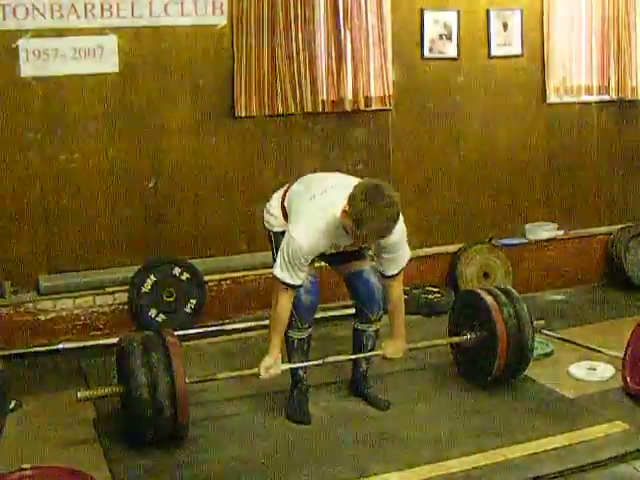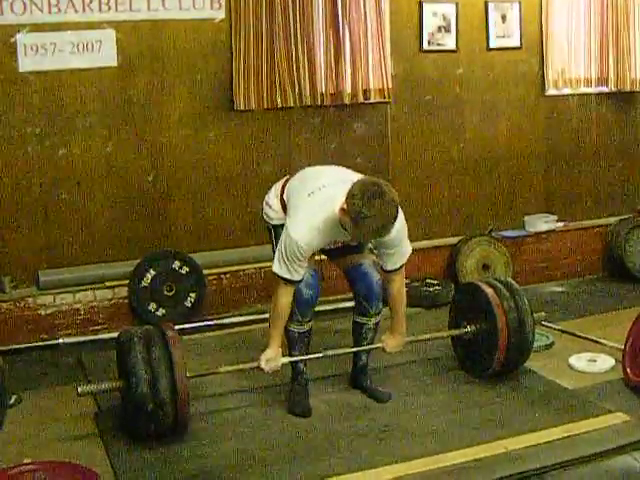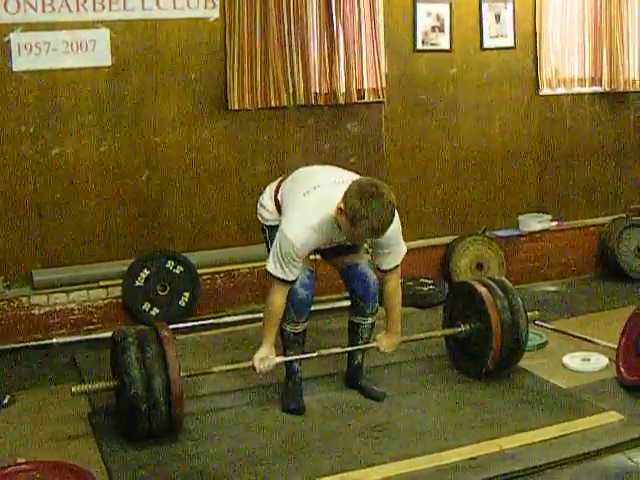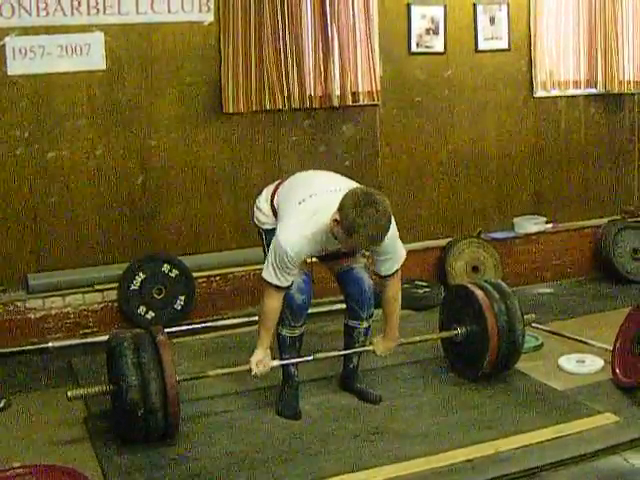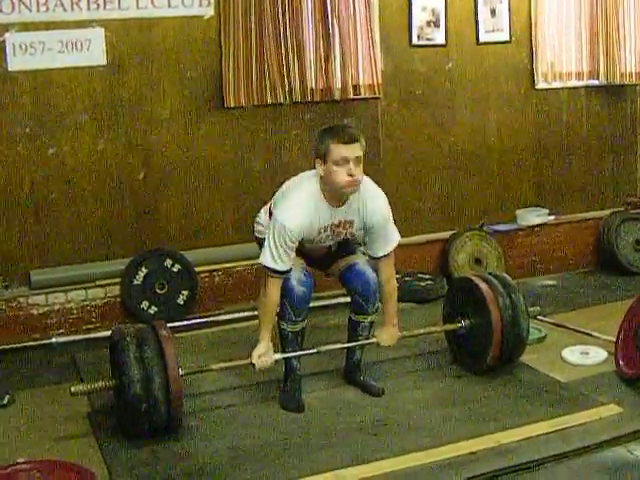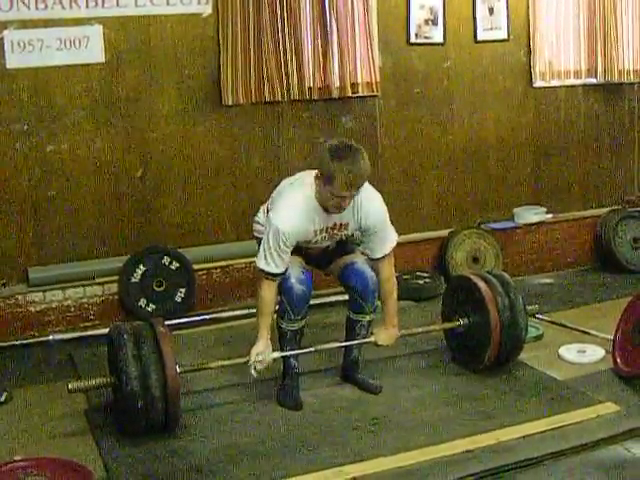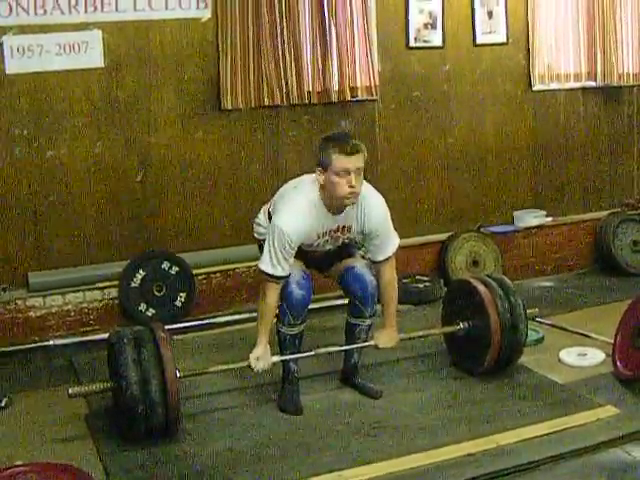
dt=0.7s
person 1, frame 1
left shoulder: (392, 226)
right shoulder: (306, 232)
left elbow: (393, 281)
right elbow: (285, 293)
left wrist: (397, 337)
right wrist: (274, 352)
left hip: (348, 226)
right hip: (286, 219)
left knee: (371, 291)
right knee: (304, 297)
left ankle: (360, 379)
right ankle: (299, 387)
person 1, frame 2
left shoulder: (392, 221)
right shoulder: (304, 228)
left elbow: (395, 277)
right elbow: (285, 289)
left wrist: (397, 331)
right wrist: (274, 346)
left hip: (345, 217)
right hip: (284, 210)
left knee: (371, 285)
right knee: (305, 291)
left ankle: (361, 372)
right ankle: (299, 380)
person 1, frame 3
left shoulder: (386, 220)
right shoulder: (299, 229)
left elbow: (390, 275)
right elbow: (279, 288)
left wrist: (393, 330)
right wrist: (267, 345)
right hip: (279, 212)
left knee: (366, 284)
right knee: (300, 291)
left ankle: (355, 371)
right ankle: (293, 379)
person 1, frame 4
left shoulder: (382, 228)
right shoulder: (294, 236)
left elbow: (391, 279)
right elbow: (273, 294)
left wrist: (390, 335)
right wrist: (262, 348)
right hip: (276, 215)
left knee: (362, 289)
right knee: (296, 295)
left ankle: (351, 375)
right ankle: (290, 382)
person 1, frame 5
left shoulder: (374, 200)
right shoulder: (293, 211)
left elbow: (385, 264)
right elbow: (272, 282)
left wrist: (390, 323)
right wrist: (264, 340)
left hip: (336, 242)
right hip: (278, 239)
left knee: (367, 284)
right knee: (298, 289)
left ankle: (354, 367)
right ankle: (292, 375)
person 1, frame 6
left shoulder: (371, 203)
right shoulder: (287, 215)
left elbow: (385, 265)
right elbow: (268, 281)
left wrist: (390, 324)
right wrist: (263, 339)
left hip: (335, 242)
right hip: (285, 244)
left knee: (365, 281)
right knee: (296, 287)
left ankle: (351, 365)
right ankle: (290, 374)
person 1, frame 7
left shoulder: (373, 206)
right shoulder: (292, 217)
left elbow: (386, 266)
right elbow: (272, 287)
left wrist: (390, 326)
right wrist: (262, 344)
left hip: (336, 243)
right hip: (278, 241)
left knee: (365, 285)
right knee: (297, 292)
left ankle: (351, 370)
right ankle: (290, 378)
